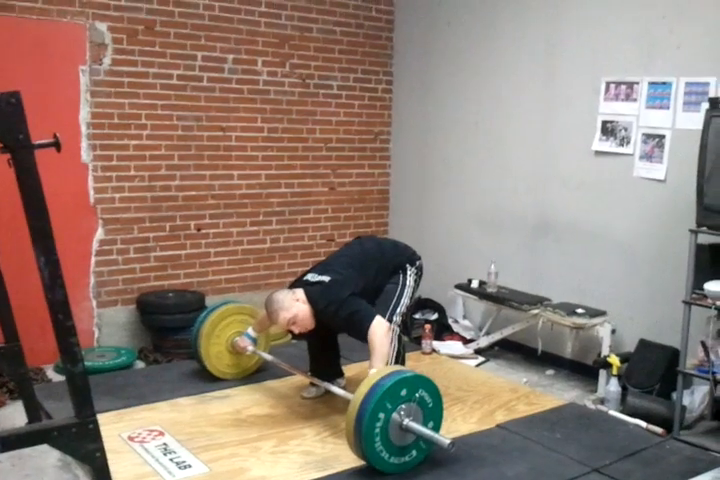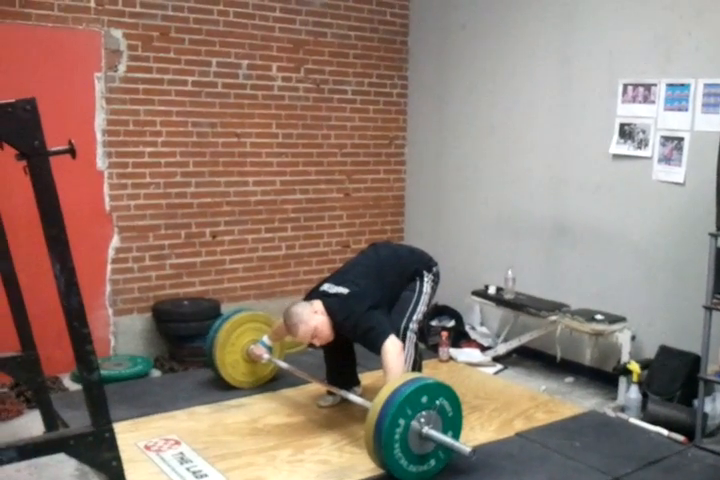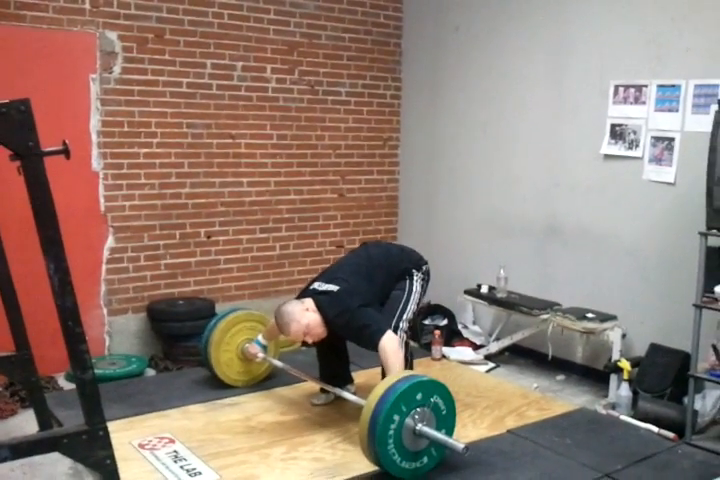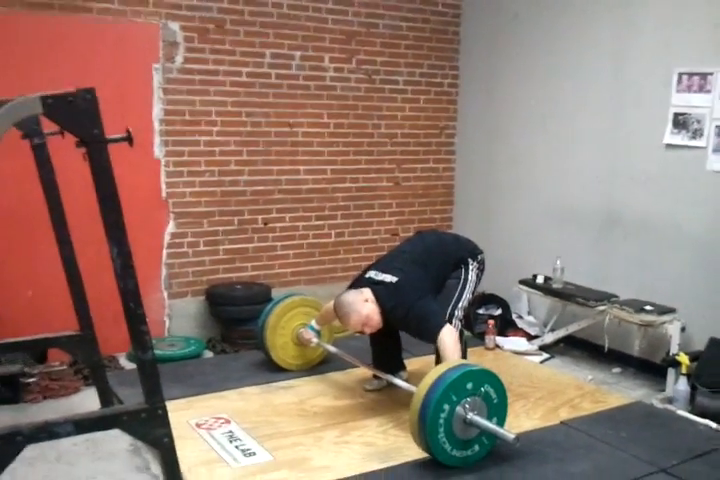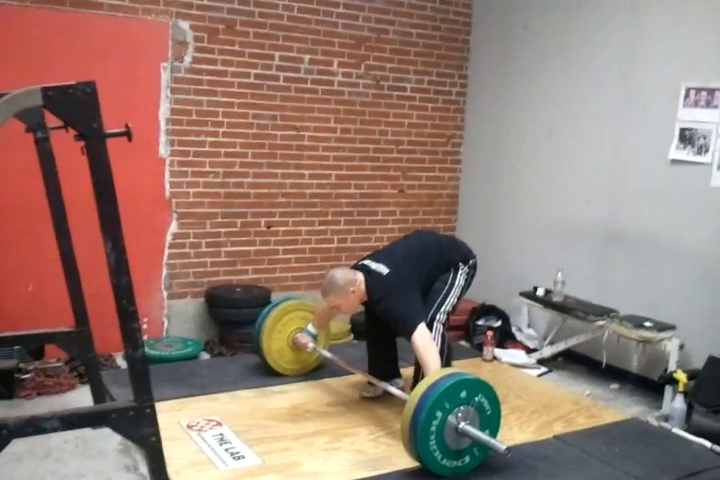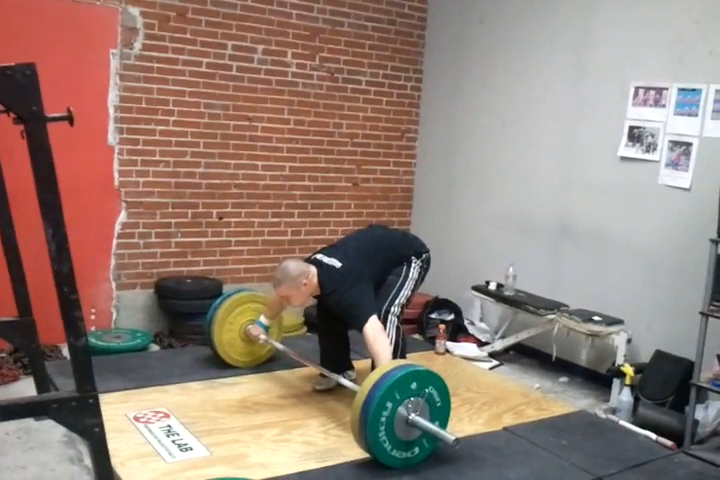
dt=0.7s
person 1, frame 1
left shoulder: (331, 301)
right shoulder: (295, 293)
left elbow: (381, 327)
right elbow: (273, 312)
right wrist: (250, 335)
left hip: (401, 265)
right hip: (366, 261)
left knee: (389, 321)
right knee: (319, 323)
right ankle: (329, 377)
person 1, frame 2
left shoulder: (350, 312)
right shoulder: (312, 305)
left elbow: (393, 347)
right elbow: (289, 321)
right wrist: (265, 343)
left hip: (418, 272)
right hip: (381, 263)
left knee: (402, 331)
right knee: (336, 331)
right ankle: (345, 386)
person 1, frame 3
left shoulder: (343, 309)
right shoulder: (304, 304)
left elbow: (390, 342)
right elbow: (281, 320)
right wrist: (259, 342)
left hip: (408, 270)
right hip: (372, 265)
left knee: (393, 329)
right knee: (328, 330)
right ankle: (338, 384)
person 1, frame 4
left shoulder: (402, 300)
right shoulder: (359, 292)
left elbow: (448, 335)
right elbow: (335, 307)
right wrist: (313, 328)
left hip: (464, 260)
right hip: (428, 251)
left knee: (447, 318)
right knee: (382, 318)
right ankle: (391, 370)
person 1, frame 5
left shoulder: (389, 293)
right shoulder: (354, 278)
left elbow: (421, 338)
right elbow: (328, 306)
right wrist: (310, 332)
left hip: (456, 262)
right hip: (422, 256)
left knee: (431, 321)
right knee: (376, 316)
right ankle: (387, 377)
person 1, frame 6
left shoulder: (342, 287)
right shoulder: (307, 271)
left elbow: (374, 331)
right elbow: (279, 298)
right wrist: (262, 323)
left hip: (410, 257)
right hip: (376, 252)
left knee: (385, 313)
right knee: (328, 309)
right ankle: (339, 369)
